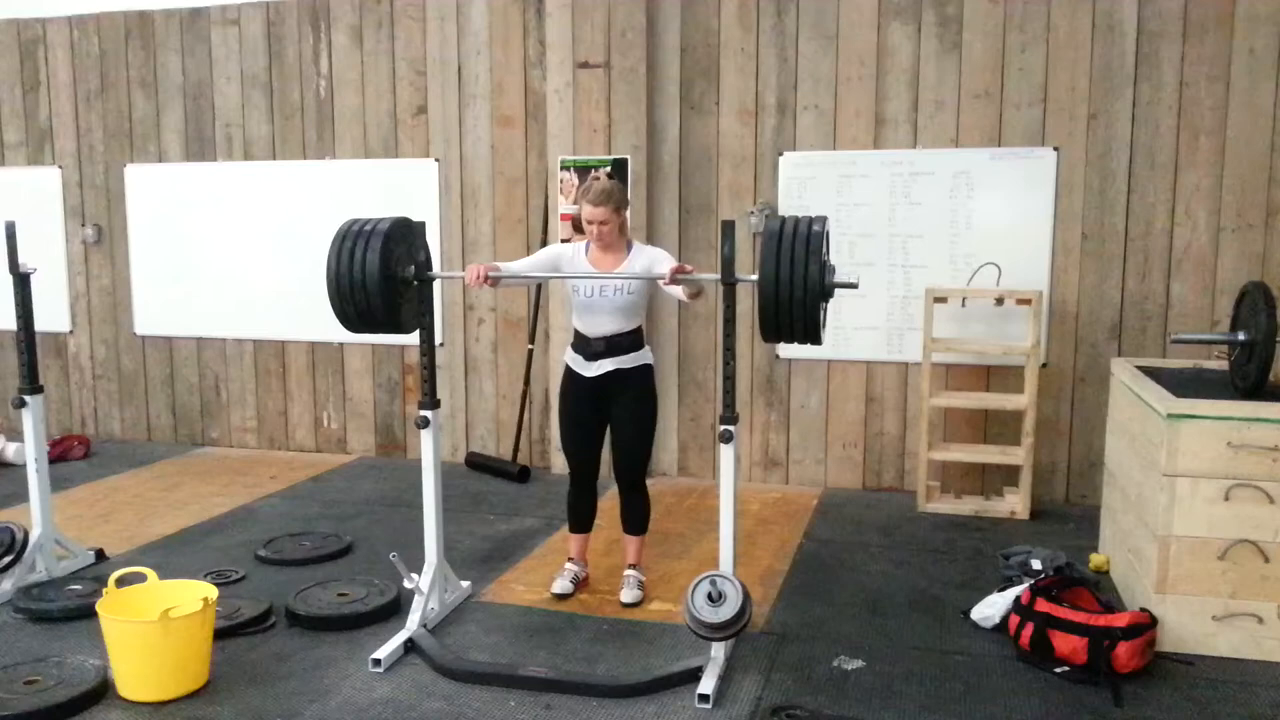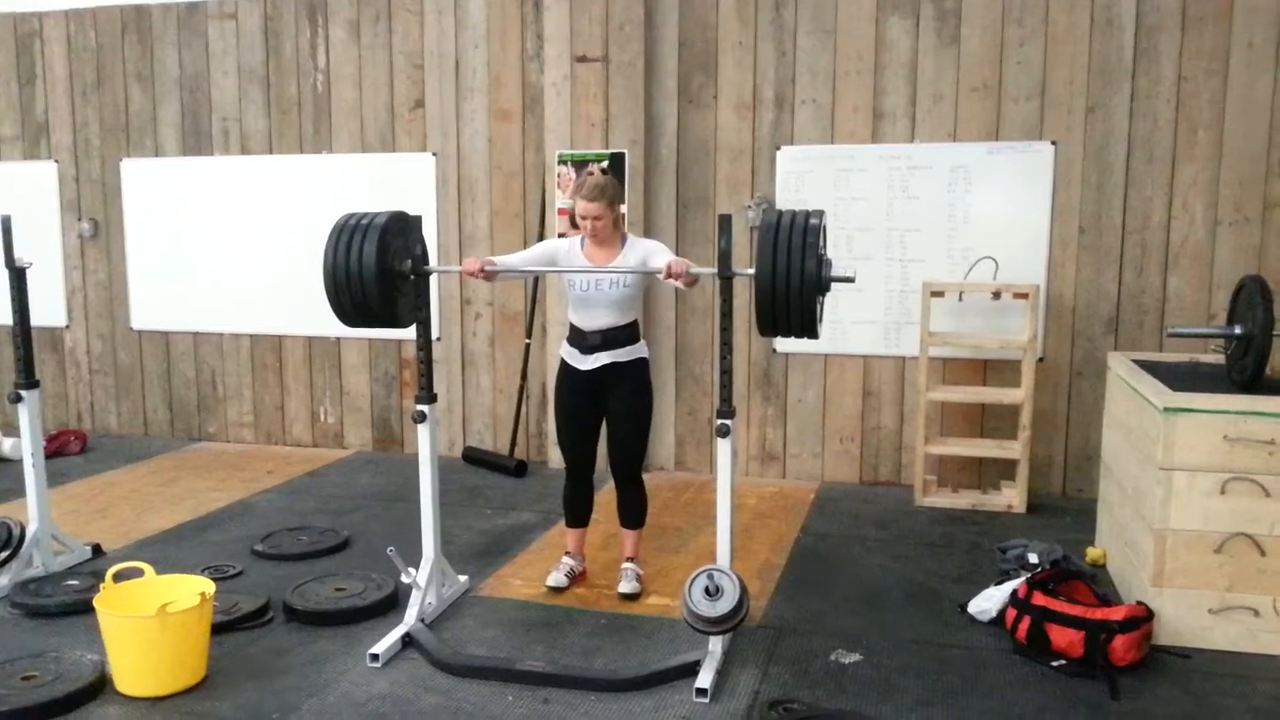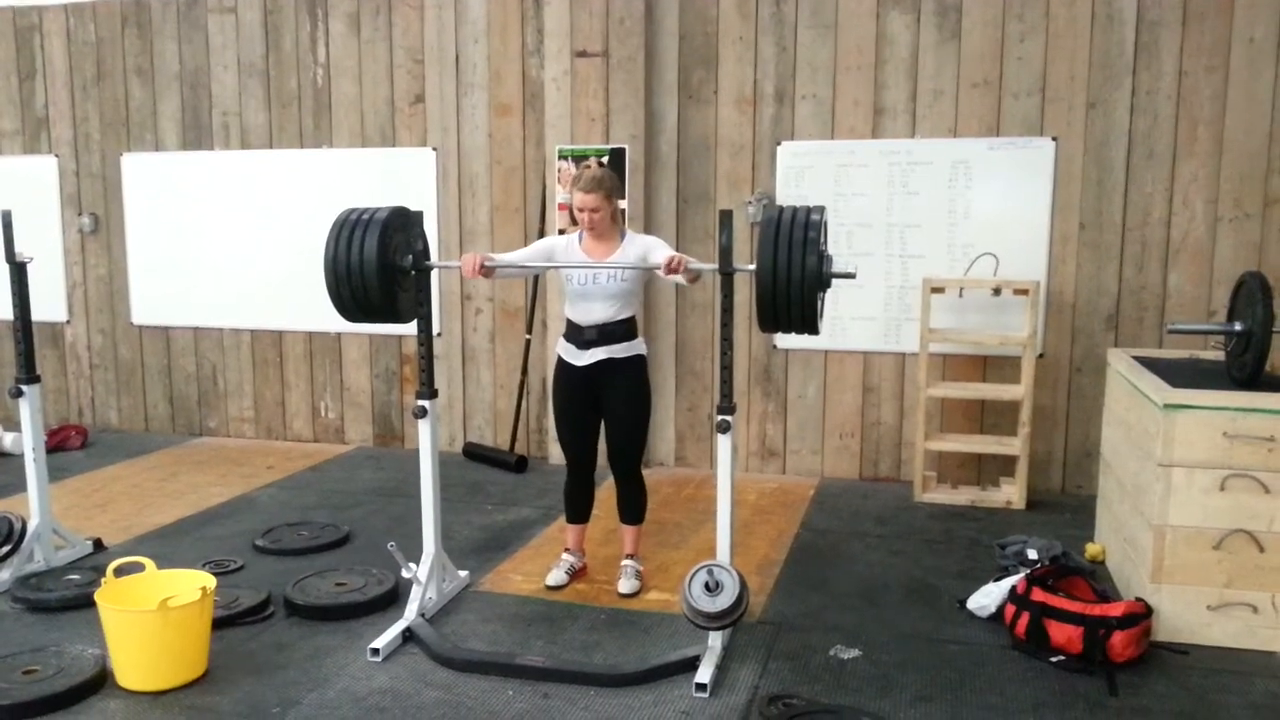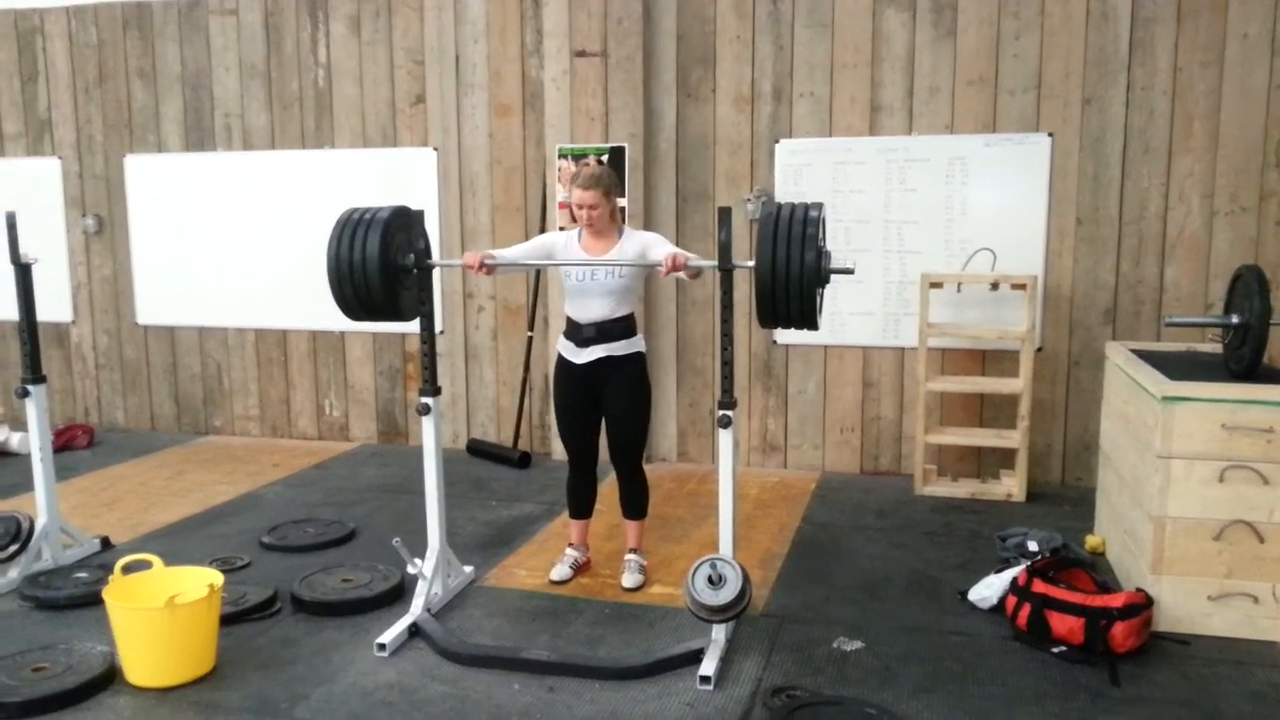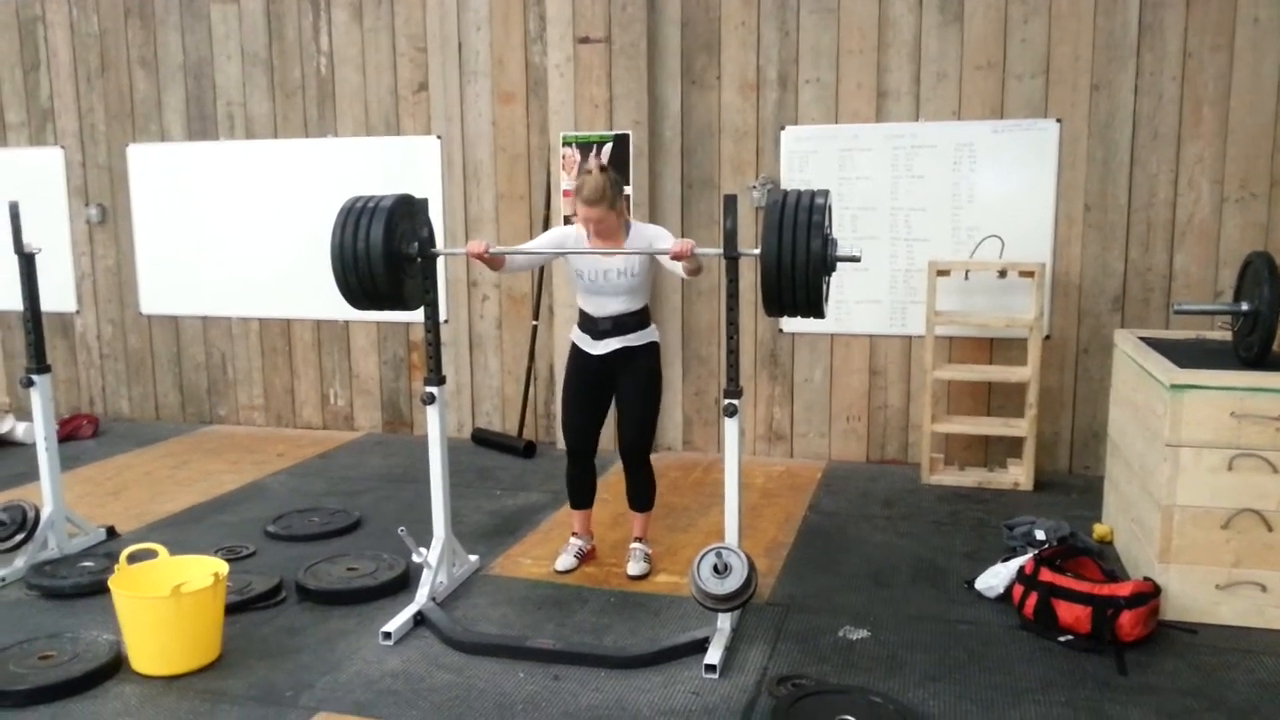
dt=0.4s
person 1, frame 1
left shoulder: (647, 258)
right shoulder: (566, 254)
left elbow: (688, 292)
right elbow: (514, 270)
left wrist: (687, 280)
right wrist: (485, 270)
left hip: (630, 376)
right hip: (580, 373)
left knee: (630, 476)
right knee: (580, 475)
left ankle: (632, 570)
right ankle: (575, 563)
person 1, frame 2
left shoulder: (643, 250)
right shoulder: (562, 249)
left elbow: (682, 276)
right elbow: (508, 264)
left wrist: (683, 271)
right wrist: (481, 266)
left hip: (626, 368)
right hip: (576, 367)
left knee: (626, 469)
right knee: (577, 468)
left ankle: (630, 563)
right ankle: (572, 557)
person 1, frame 3
left shoulder: (641, 246)
right shoulder: (559, 246)
left elbow: (686, 274)
right elbow: (506, 263)
left wrist: (683, 266)
right wrist: (480, 262)
left hip: (623, 364)
right hip: (572, 362)
left knee: (625, 466)
right knee: (577, 465)
left ankle: (630, 560)
right ankle: (572, 554)
person 1, frame 4
left shoulder: (640, 242)
right shoulder: (558, 242)
left elbow: (684, 264)
right elbow: (505, 257)
left wrist: (684, 263)
right wrist: (481, 260)
left hip: (622, 361)
right hip: (572, 360)
left knee: (627, 461)
right knee: (579, 460)
left ankle: (634, 555)
right ankle: (576, 549)
person 1, frame 5
left shoulder: (647, 238)
right shoulder: (568, 237)
left elbow: (686, 269)
right elbow: (514, 259)
left wrist: (689, 258)
right wrist: (485, 254)
left hip: (637, 352)
right hip: (587, 349)
left knee: (634, 450)
right knee: (578, 446)
left ankle: (639, 545)
right ankle: (581, 540)
